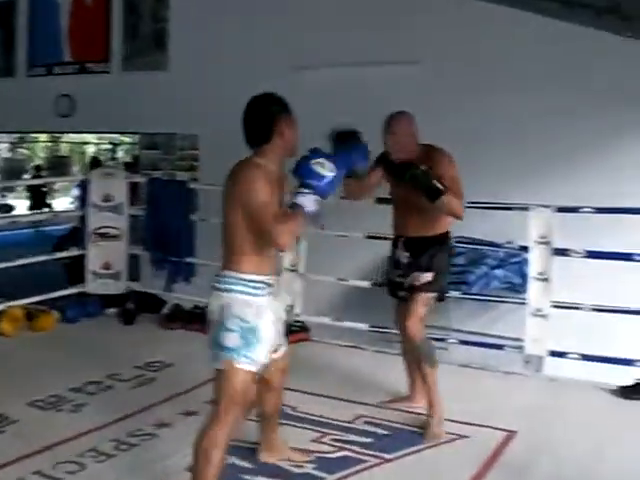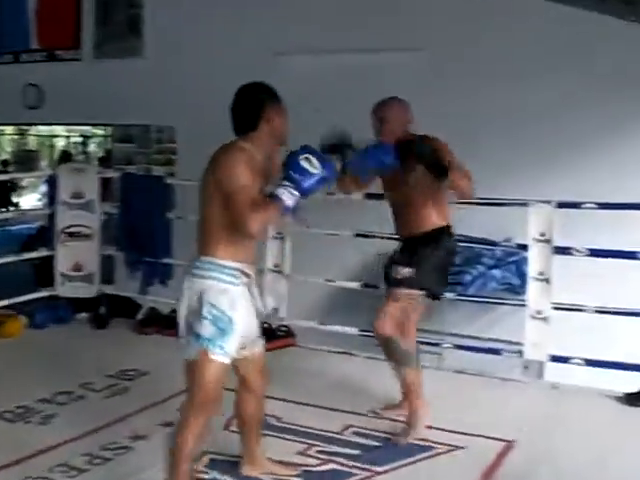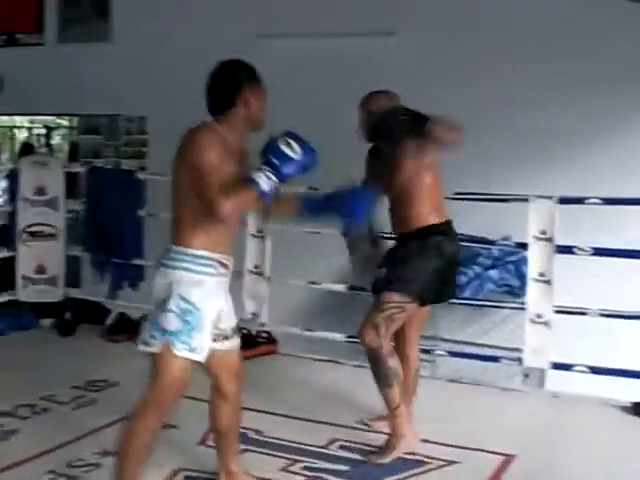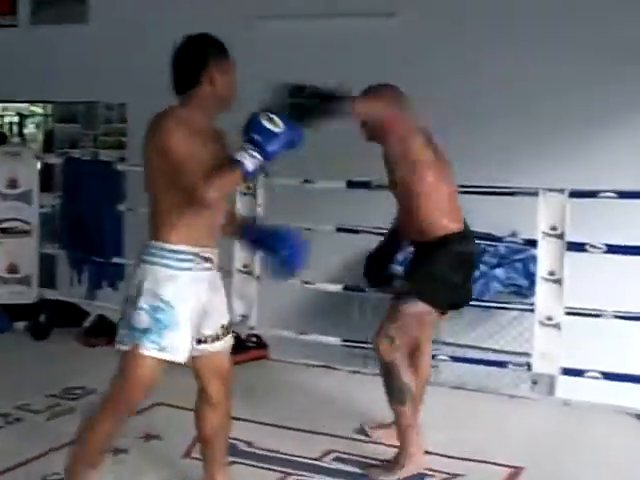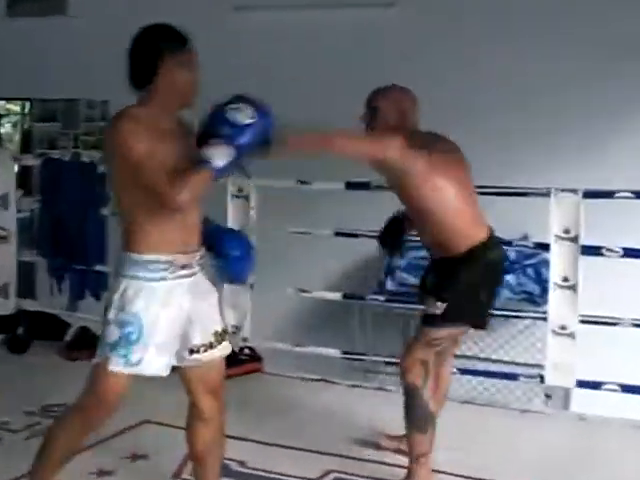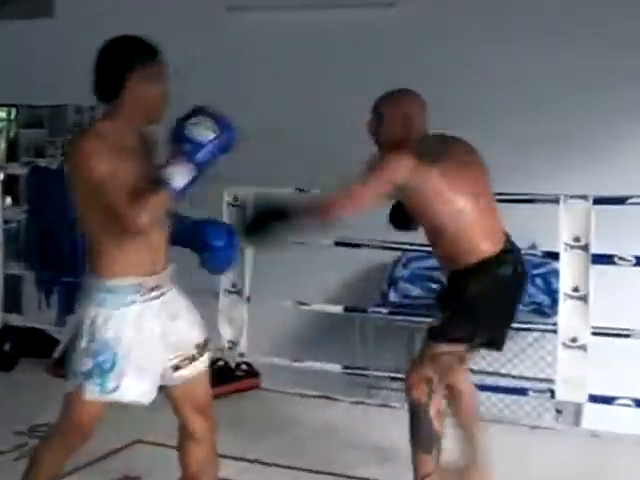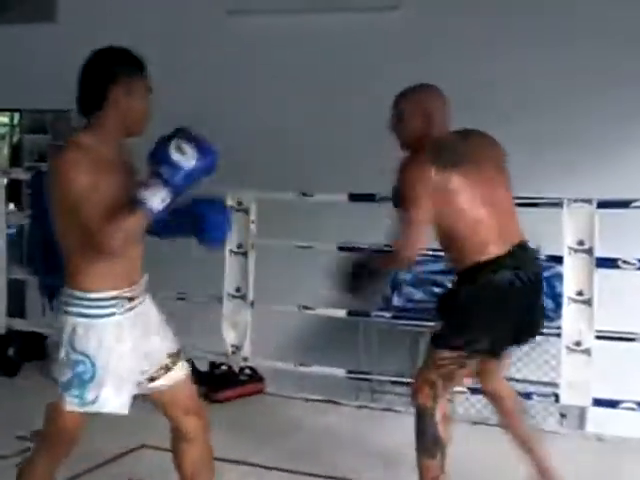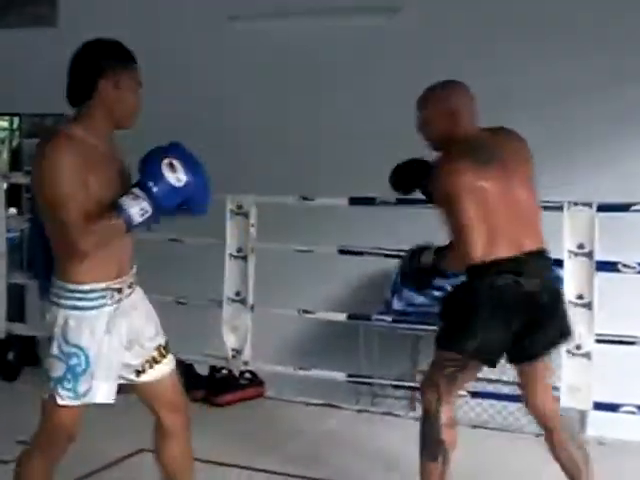
dt=0.1s
person 1, frame 1
left shoulder: (267, 172)
right shoulder: (253, 175)
right elbow: (281, 237)
right wrist: (313, 190)
left hip: (259, 293)
right hip: (243, 296)
left knee: (274, 374)
right knee: (229, 409)
left ankle: (271, 445)
person 1, frame 2
left shoulder: (264, 161)
right shoulder: (233, 158)
right elbow: (251, 223)
right wrist: (295, 186)
left hip: (237, 287)
right hip: (216, 285)
left knee: (255, 377)
right knee: (203, 402)
person 1, frame 3
left shoulder: (237, 148)
right shoulder: (204, 140)
left elbow: (259, 204)
right elbow: (222, 208)
right wrist: (273, 173)
left hip: (215, 280)
right hip: (190, 276)
left knee: (230, 382)
right knee: (161, 398)
person 1, frame 4
left shoulder: (209, 132)
right shoulder: (169, 126)
right elbow: (206, 194)
left wrist: (258, 233)
right wrist: (256, 152)
left hip: (205, 272)
right hip: (170, 271)
left knee: (216, 384)
right knee: (126, 396)
person 1, frame 5
left shoulder: (178, 128)
right shoulder: (128, 129)
right elbow: (176, 197)
right wrist: (224, 148)
left hip: (190, 278)
right hip: (148, 281)
left knee: (210, 398)
right knee: (96, 408)
person 1, frame 6
left shoulder: (141, 142)
right shoulder: (92, 147)
right elbow: (134, 219)
right wrist: (189, 160)
left hip: (162, 298)
right hip: (116, 307)
left knee: (200, 417)
right knee: (74, 431)
person 1, frame 7
left shoulder: (117, 155)
right shoulder: (73, 162)
right elbow: (109, 239)
right wrist: (167, 182)
left hip: (137, 310)
right hip: (95, 317)
left knee: (192, 418)
right knee: (59, 439)
person 1, frame 8
left shoulder: (106, 146)
right shoulder: (61, 152)
right elbow: (81, 240)
left wrist: (163, 201)
right wrist: (147, 196)
left hip: (128, 300)
right hip: (83, 309)
left knee: (174, 412)
right knee: (56, 436)
person 2, frame 1
left shoulder: (437, 159)
right shoulder: (387, 161)
left elbow: (458, 210)
right elbow: (355, 192)
left wrist: (426, 184)
left hip: (431, 248)
right hip: (403, 248)
left knee: (413, 325)
right knee: (405, 323)
left ankle: (436, 406)
right ankle: (416, 393)
person 2, frame 2
left shoulder: (429, 147)
right shoulder: (384, 154)
left elbow: (467, 190)
right elbow: (348, 185)
left wrist: (436, 165)
right wrist: (346, 166)
left hip: (431, 247)
right hip: (410, 247)
left knee: (386, 325)
right knee: (405, 328)
left ankle: (418, 408)
right ankle: (409, 400)
person 2, frame 3
left shoulder: (409, 143)
right shoulder: (378, 155)
left elbow: (453, 134)
right elbow: (362, 198)
left wrist: (416, 123)
left hip: (430, 244)
right hip: (419, 245)
left knee: (373, 333)
right knee: (405, 335)
left ankle: (402, 429)
right ankle: (402, 415)
person 2, frame 4
left shoulder: (406, 139)
right shoulder: (399, 150)
left elbow: (390, 113)
right wrist: (388, 247)
left hip: (445, 255)
right hip: (436, 251)
left knee: (387, 343)
right knee: (417, 341)
right ankle: (406, 426)
person 2, frame 5
left shoulder: (398, 146)
right shoulder: (439, 145)
left elbow: (330, 142)
left wrist: (269, 140)
right wrist: (410, 220)
left hip: (471, 269)
right hip: (482, 258)
left knee: (416, 366)
right knee: (438, 351)
right ankle: (418, 437)
person 2, frame 6
left shoulder: (402, 160)
right shoulder: (457, 148)
left elbow: (342, 203)
left wrist: (284, 216)
left hip: (488, 281)
right hip: (504, 267)
left knee: (424, 381)
right knee: (450, 367)
person 2, frame 7
left shoulder: (420, 167)
right shoulder: (482, 144)
left elbow: (409, 250)
left wrist: (373, 267)
left hip: (486, 286)
right hip: (521, 270)
left knee: (429, 392)
right knee: (490, 378)
person 2, frame 8
left shoulder: (453, 165)
right shoulder: (511, 142)
left elbow: (472, 251)
right wrist: (433, 183)
left hip: (495, 290)
right hip: (538, 278)
left knee: (437, 395)
right knee: (541, 403)
